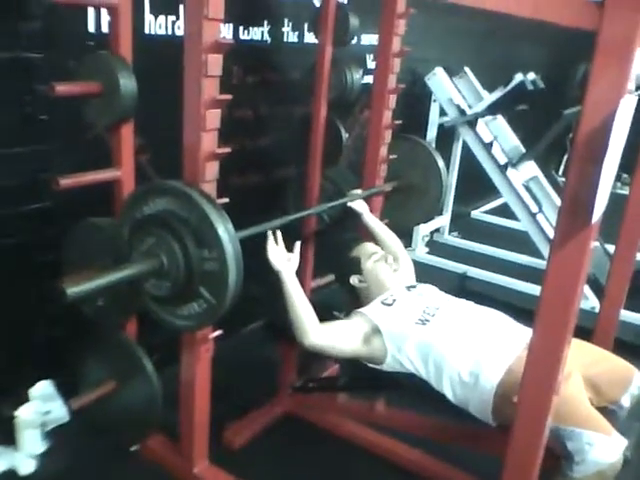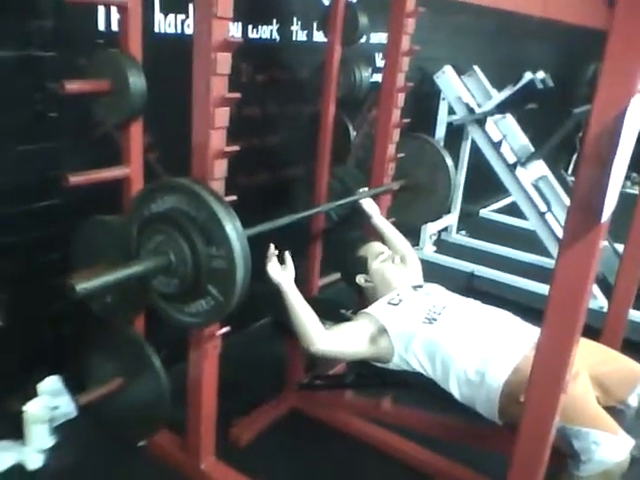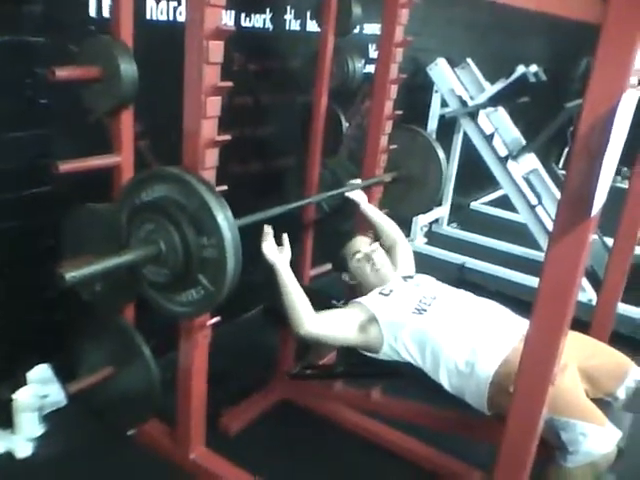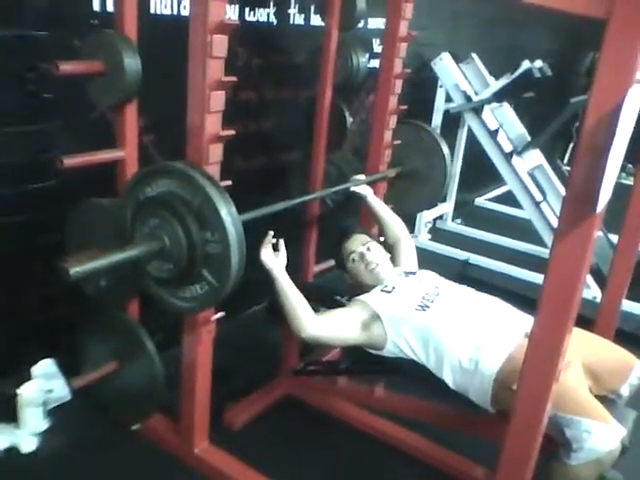
dt=0.7s
person 1, frame 1
left shoulder: (410, 289)
right shoulder: (369, 325)
left elbow: (400, 252)
right elbow: (313, 336)
left wrist: (366, 216)
right wrist: (286, 274)
left hip: (532, 344)
right hip: (505, 377)
person 1, frame 2
left shoulder: (416, 288)
right shoulder: (375, 325)
left elbow: (408, 253)
right elbow: (319, 342)
left wrist: (375, 216)
right wrist: (286, 284)
left hip: (538, 342)
right hip: (511, 375)
person 1, frame 3
left shoulder: (406, 278)
right shoulder: (365, 315)
left elbow: (398, 240)
right elbow: (308, 325)
left wrist: (364, 205)
right wrist: (280, 266)
left hip: (529, 334)
right hip: (499, 367)
right knee: (594, 447)
person 1, frame 4
left shoulder: (408, 274)
right shoulder: (367, 313)
left elbow: (402, 237)
right elbow: (309, 328)
left wrist: (370, 198)
right wrist: (277, 271)
left hip: (531, 330)
right hip: (504, 363)
right knee: (599, 444)
